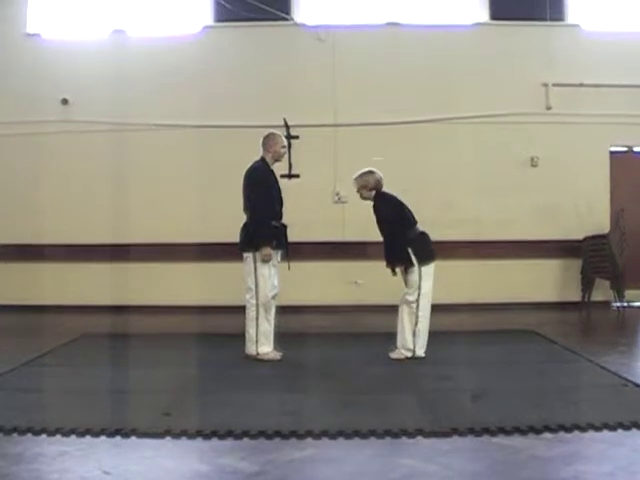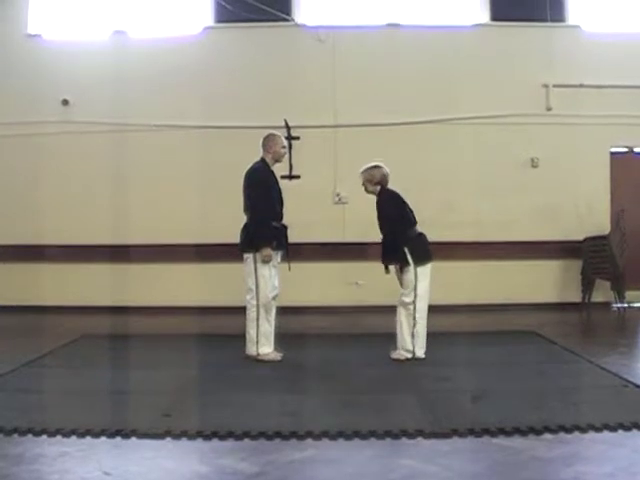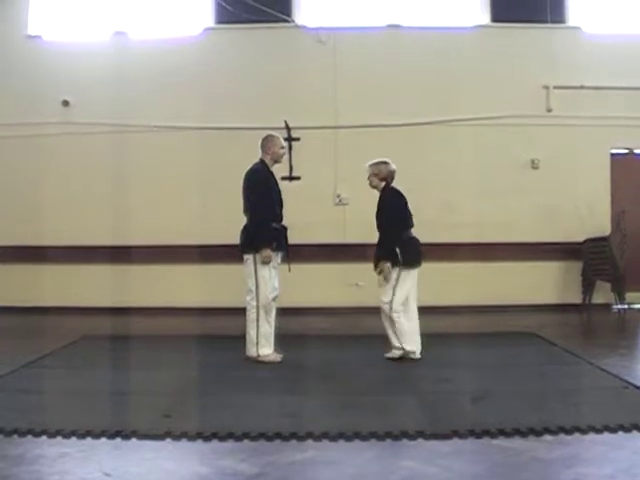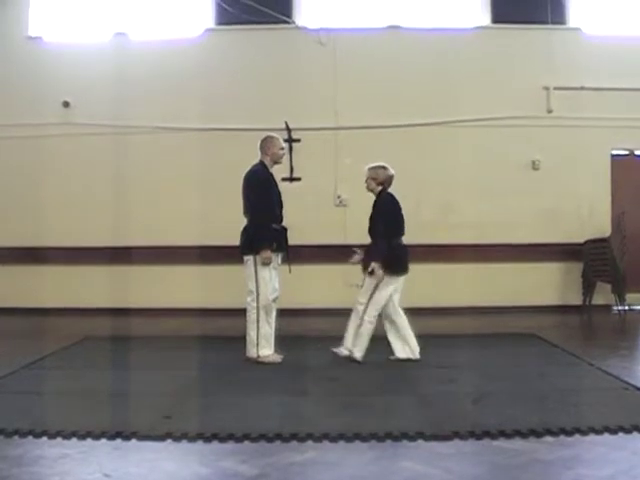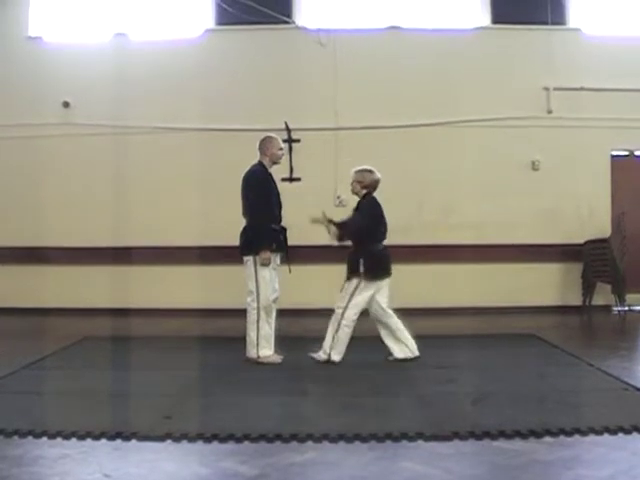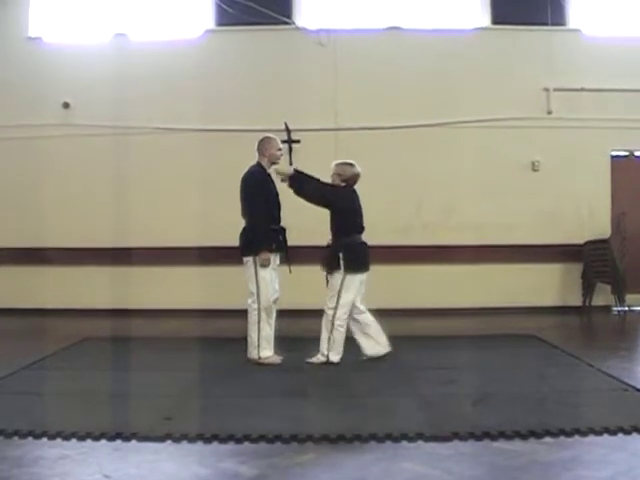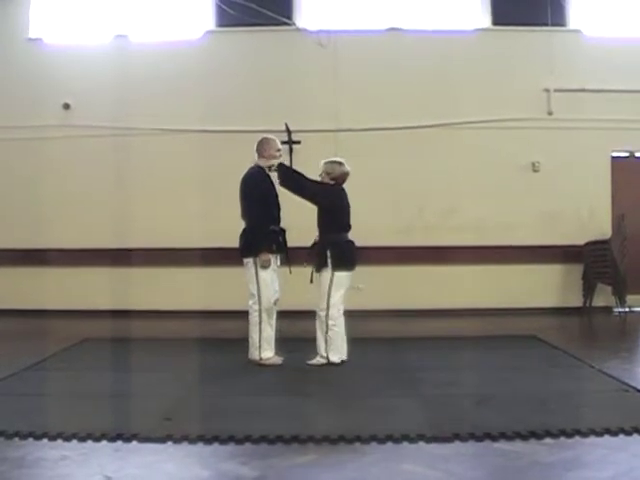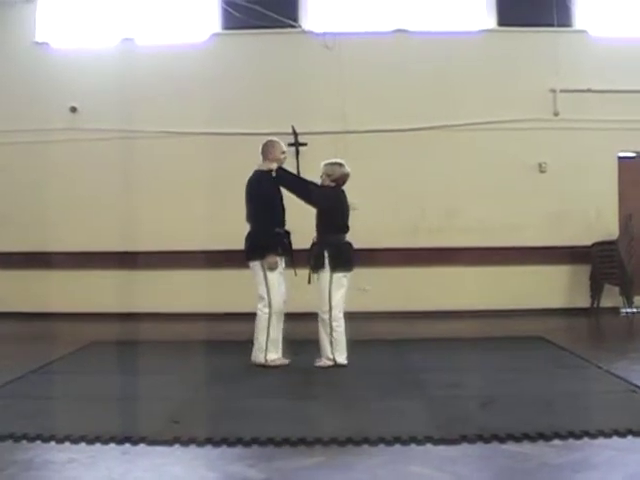
dt=0.2s
person 1, frame 1
left shoulder: (265, 172)
right shoulder: (258, 172)
right elbow: (256, 211)
right wrist: (264, 245)
left hip: (267, 242)
right hip: (259, 244)
left knee: (268, 294)
right knee: (260, 295)
left ankle: (263, 344)
right ankle: (257, 347)
person 1, frame 2
left shoulder: (265, 172)
right shoulder: (258, 172)
right elbow: (256, 212)
right wrist: (264, 245)
left hip: (267, 242)
right hip: (259, 244)
left knee: (268, 295)
right knee: (260, 296)
left ankle: (264, 345)
right ankle: (258, 348)
person 1, frame 3
left shoulder: (265, 174)
right shoulder: (257, 174)
right elbow: (256, 214)
right wrist: (264, 246)
left hip: (267, 244)
right hip: (259, 245)
left knee: (268, 296)
right knee: (260, 297)
left ankle: (264, 346)
right ankle: (258, 349)
person 1, frame 4
left shoulder: (264, 175)
right shoulder: (257, 175)
right elbow: (256, 215)
right wrist: (264, 247)
left hip: (268, 245)
right hip: (259, 247)
left knee: (269, 297)
right knee: (260, 298)
left ankle: (264, 347)
right ankle: (258, 350)
person 1, frame 5
left shoulder: (263, 175)
right shoulder: (256, 175)
right elbow: (255, 216)
right wrist: (263, 248)
left hip: (268, 245)
right hip: (259, 247)
left knee: (269, 298)
right knee: (260, 299)
left ankle: (264, 348)
right ankle: (258, 351)
person 1, frame 6
left shoulder: (263, 176)
right shoulder: (254, 177)
right elbow: (254, 217)
right wrist: (262, 249)
left hip: (267, 245)
right hip: (258, 248)
left knee: (269, 299)
right knee: (261, 300)
left ankle: (264, 349)
right ankle: (259, 352)
person 1, frame 7
left shoulder: (262, 177)
right shoulder: (254, 178)
right elbow: (254, 218)
right wrist: (262, 250)
left hip: (267, 246)
right hip: (259, 248)
left knee: (269, 300)
right knee: (262, 300)
left ankle: (266, 350)
right ankle: (260, 353)
person 1, frame 8
left shoulder: (266, 179)
right shoulder: (260, 180)
right elbow: (260, 220)
right wrist: (269, 252)
left hip: (271, 248)
right hip: (264, 251)
left knee: (277, 301)
right knee: (271, 303)
left ankle: (272, 352)
right ankle: (263, 355)
person 2, frame 1
left shoulder: (383, 203)
right shoulder: (384, 201)
left elbow: (393, 235)
left wrist: (398, 262)
right wrist: (399, 261)
left hip: (417, 255)
right hip: (416, 253)
left knee: (416, 302)
right knee: (409, 301)
left ankle: (414, 348)
right ankle: (407, 347)
person 2, frame 2
left shoulder: (386, 199)
right shoulder: (388, 197)
left elbow: (392, 233)
left wrist: (392, 261)
right wrist: (394, 260)
left hip: (412, 255)
right hip: (413, 253)
left knee: (412, 302)
right knee: (408, 302)
left ankle: (414, 349)
right ankle: (407, 347)
person 2, frame 3
left shoulder: (389, 196)
right shoulder: (391, 195)
left elbow: (389, 231)
left wrist: (384, 258)
right wrist: (383, 256)
left hip: (401, 256)
right hip: (406, 254)
left knee: (389, 303)
right knee: (404, 304)
left ankle: (406, 346)
right ankle: (408, 347)
person 2, frame 4
left shoulder: (385, 201)
right shoulder: (387, 200)
left elbow: (383, 235)
left wrist: (377, 260)
right wrist: (364, 253)
left hip: (390, 262)
right hip: (395, 260)
left knee: (365, 306)
right knee: (390, 308)
left ankle: (352, 350)
right ankle: (408, 351)
person 2, frame 5
left shoulder: (368, 205)
right shoulder: (369, 204)
left elbow: (356, 226)
right elbow: (356, 226)
left wrist: (336, 229)
right wrist: (330, 223)
left hip: (368, 266)
right hip: (376, 264)
left knee: (344, 309)
right knee: (380, 310)
left ankle: (330, 354)
right ankle: (407, 349)
person 2, frame 6
left shoulder: (344, 196)
right shoulder: (345, 195)
left elbow: (317, 192)
right elbow: (321, 188)
left wrist: (291, 175)
right wrist: (293, 174)
left hip: (348, 259)
right hip: (353, 257)
left knee: (336, 309)
right knee: (354, 308)
left ankle: (329, 354)
right ankle: (378, 346)
person 2, frame 7
left shoulder: (333, 194)
right shoulder: (334, 194)
left elbow: (303, 186)
right elbow: (307, 185)
left wrist: (278, 167)
right wrist: (279, 170)
left hip: (335, 257)
right hip: (338, 254)
left knee: (328, 308)
right knee: (332, 308)
left ankle: (330, 355)
right ankle: (335, 352)
person 2, frame 8
left shoulder: (332, 196)
right shoulder: (334, 196)
left elbow: (303, 188)
right elbow: (307, 188)
left wrist: (276, 170)
right wrist: (276, 171)
left hip: (332, 258)
right hip: (334, 256)
left knee: (330, 310)
right knee: (329, 309)
left ankle: (336, 356)
right ankle: (333, 354)
